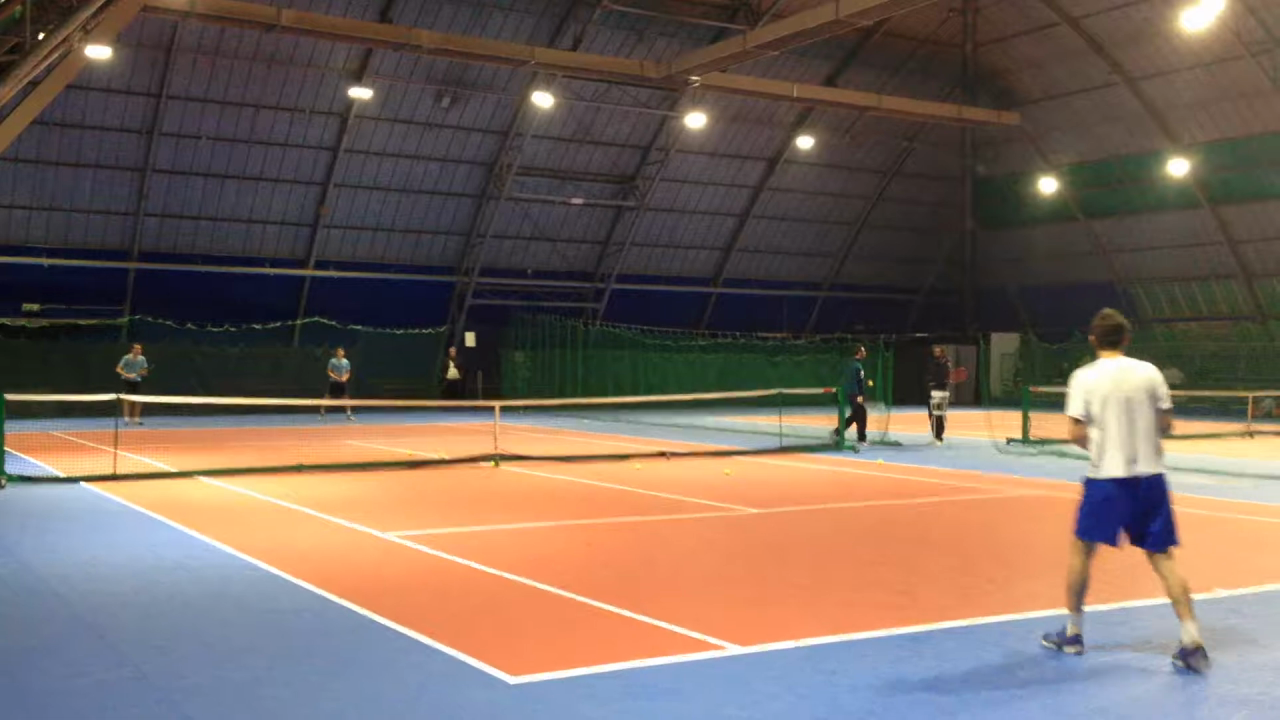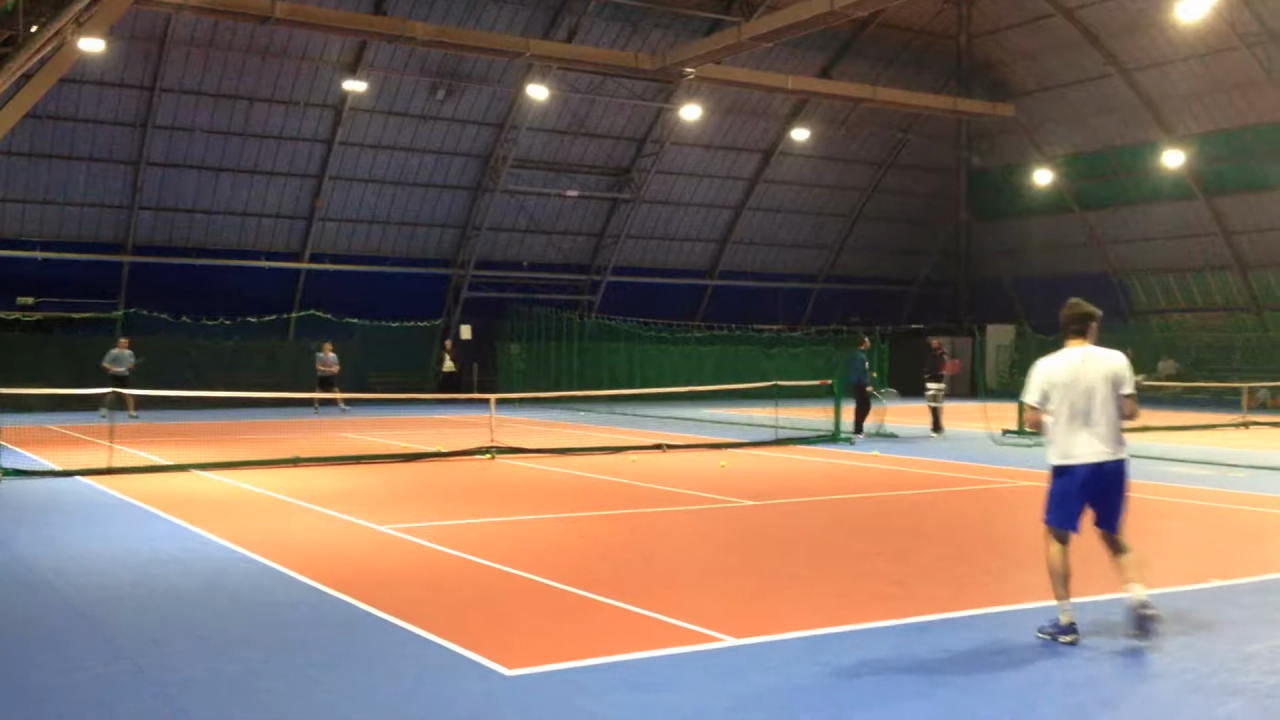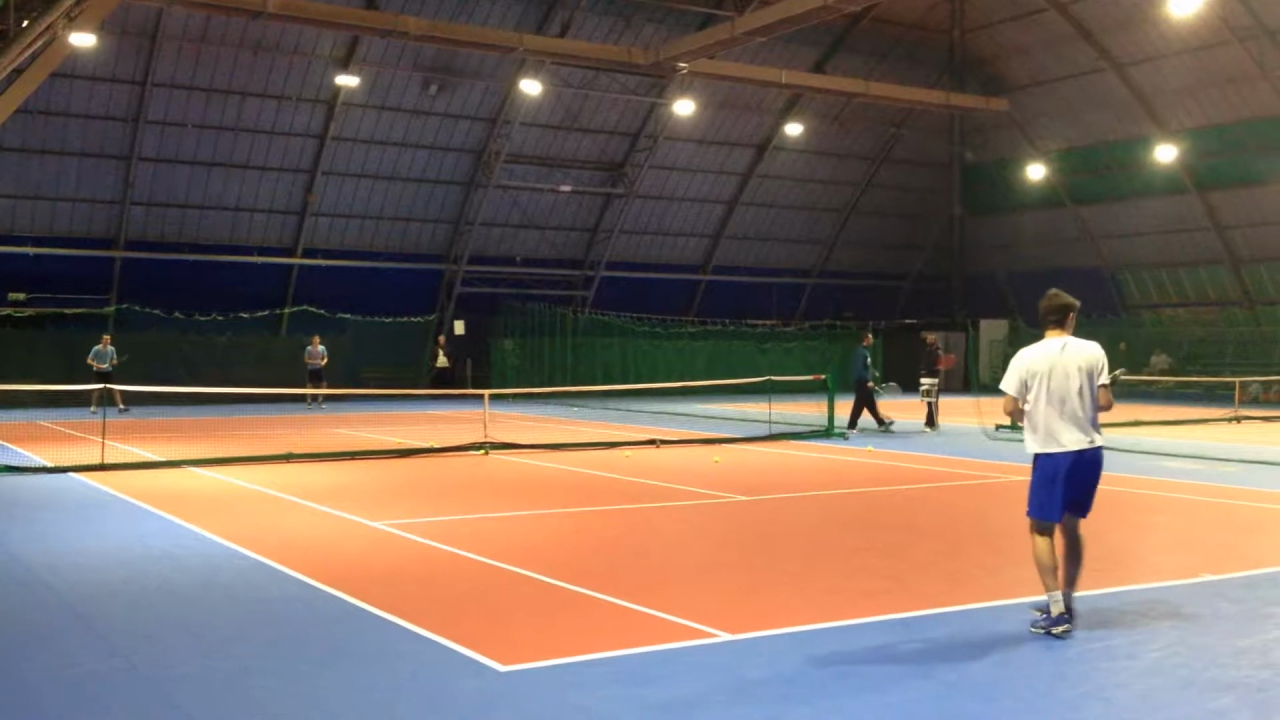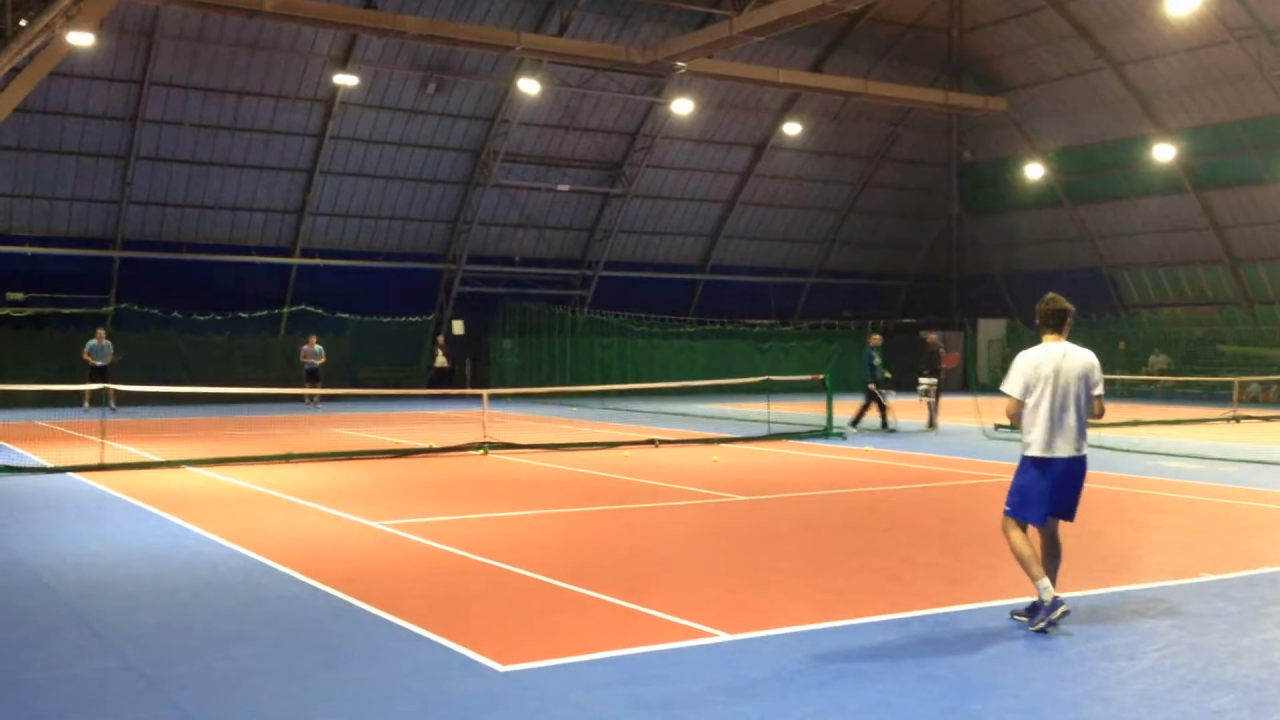
dt=0.2s
person 1, frame 1
left shoulder: (1085, 377)
right shoulder: (1149, 373)
left elbow: (1076, 434)
right elbow: (1165, 425)
left hip: (1108, 479)
right hip: (1149, 478)
left knee: (1081, 550)
right knee: (1163, 559)
left ankle: (1072, 633)
right ankle: (1192, 641)
person 1, frame 2
left shoulder: (1046, 366)
right shoulder: (1116, 360)
left elbow: (1032, 421)
right elbow: (1129, 412)
left hip: (1071, 465)
right hip: (1111, 462)
left knee: (1056, 538)
right knee: (1114, 538)
left ankle: (1065, 622)
right ankle: (1139, 601)
person 1, frame 3
left shoulder: (1026, 356)
right shoulder: (1092, 351)
left elbow: (1010, 408)
right elbow: (1105, 402)
left hip: (1051, 455)
right hip: (1089, 452)
left knee: (1041, 531)
right knee: (1071, 527)
left ankle: (1057, 613)
right ankle: (1064, 603)
person 1, frame 4
left shoulder: (1028, 359)
right shoulder: (1087, 359)
left elbow: (1012, 411)
right elbow: (1097, 412)
left hip: (1039, 458)
right hip: (1074, 458)
left knee: (1013, 525)
right knee: (1048, 528)
left ankle: (1049, 597)
right ankle: (1045, 602)
